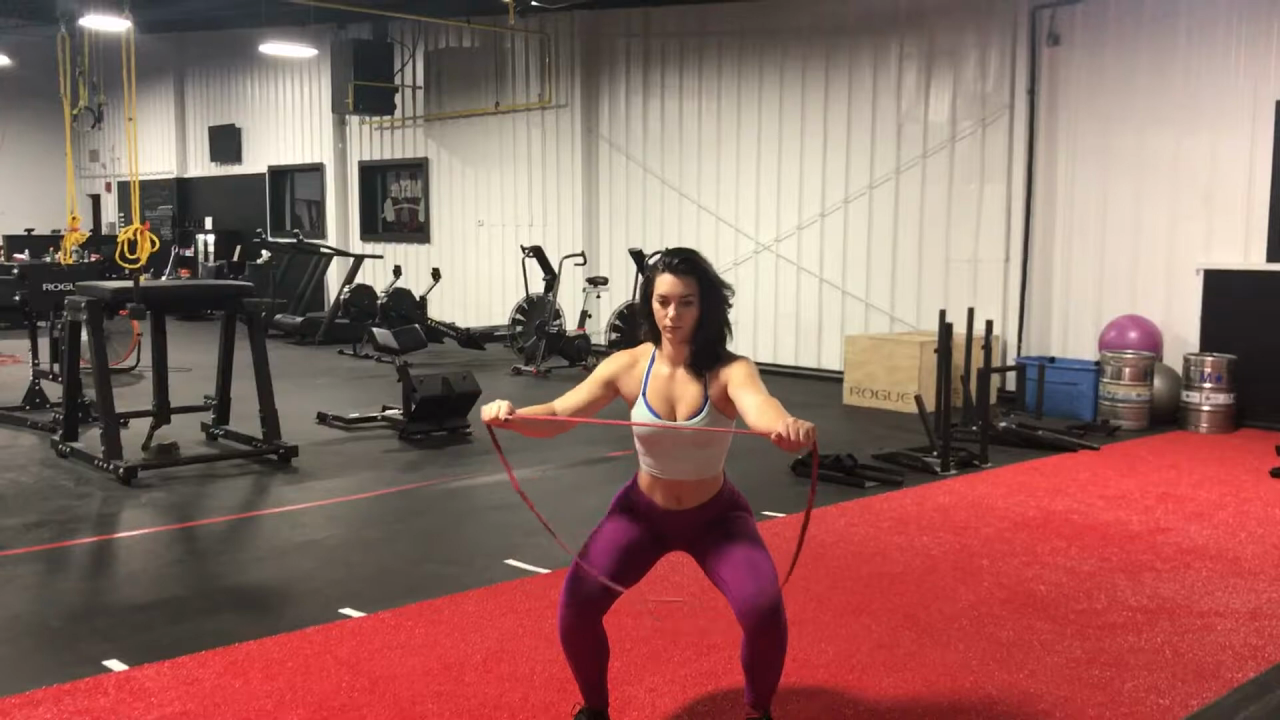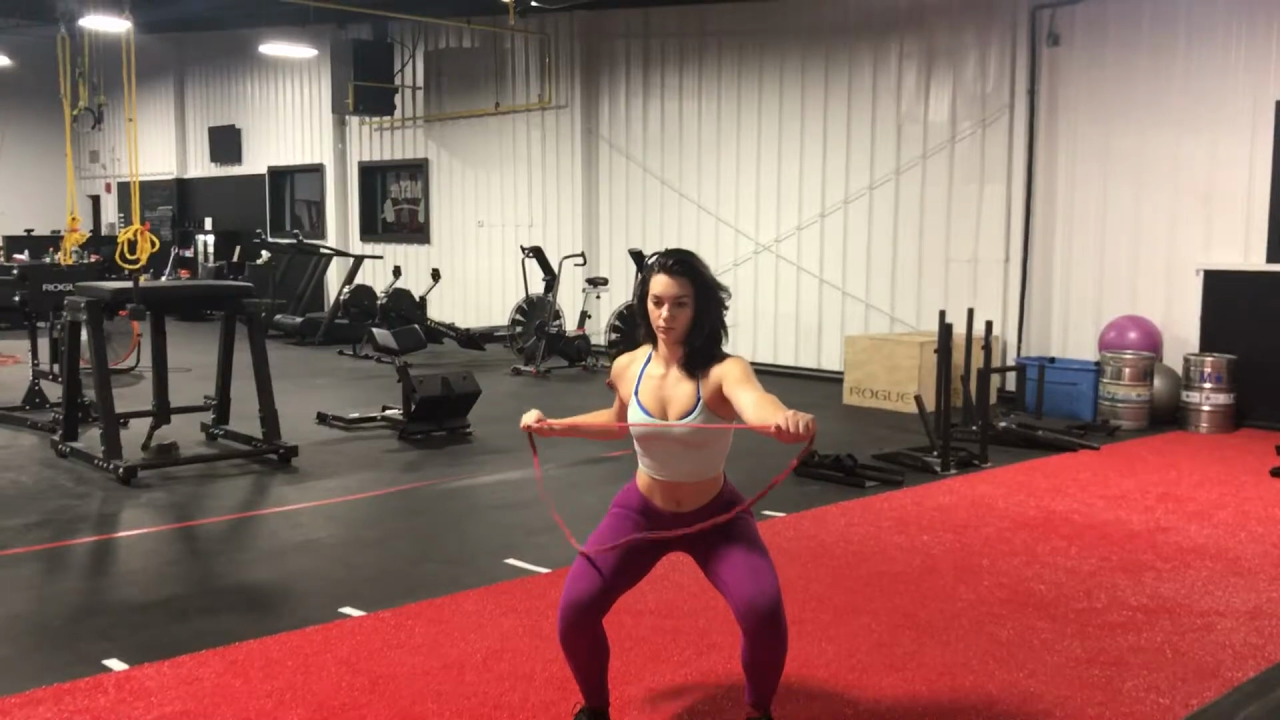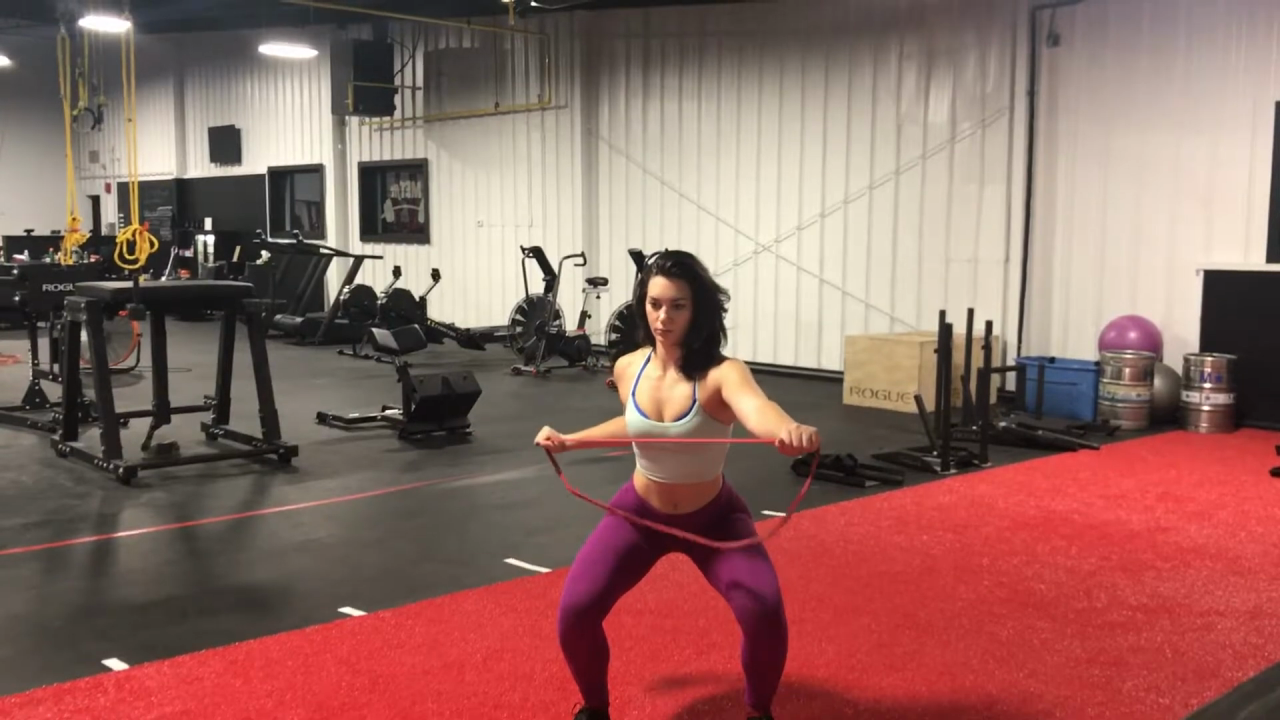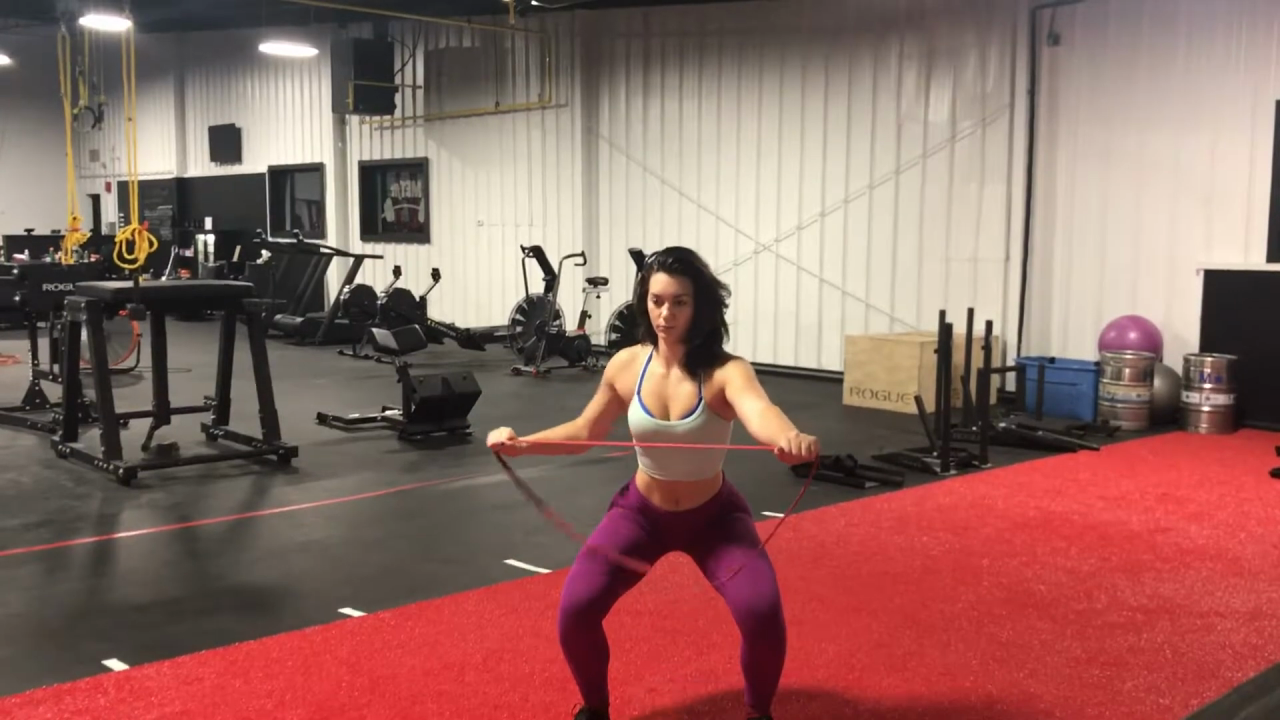
dt=0.4s
person 1, frame 1
left shoulder: (730, 371)
right shoulder: (627, 365)
left elbow: (759, 406)
right elbow: (558, 414)
left wrist: (787, 427)
right wrist: (512, 416)
left hip: (715, 515)
right hip: (642, 509)
left knee: (763, 610)
right knee: (577, 605)
person 1, frame 2
left shoulder: (725, 370)
right shoulder: (627, 367)
left elbow: (756, 402)
left wrist: (787, 419)
right wrist: (554, 426)
left hip: (714, 517)
right hip: (640, 510)
left knee: (765, 614)
right knee: (576, 609)
person 1, frame 3
left shoulder: (723, 374)
right shoulder: (628, 368)
left elbow: (758, 410)
left wrist: (791, 431)
right wrist: (568, 441)
left hip: (713, 516)
right hip: (640, 511)
left knee: (766, 615)
right knee: (575, 611)
person 1, frame 4
left shoulder: (727, 371)
right shoulder: (627, 365)
left elbow: (760, 412)
right elbow: (586, 431)
left wrist: (791, 438)
right wrist: (522, 442)
left hip: (714, 516)
right hip: (641, 510)
left knee: (762, 614)
right knee: (575, 609)
